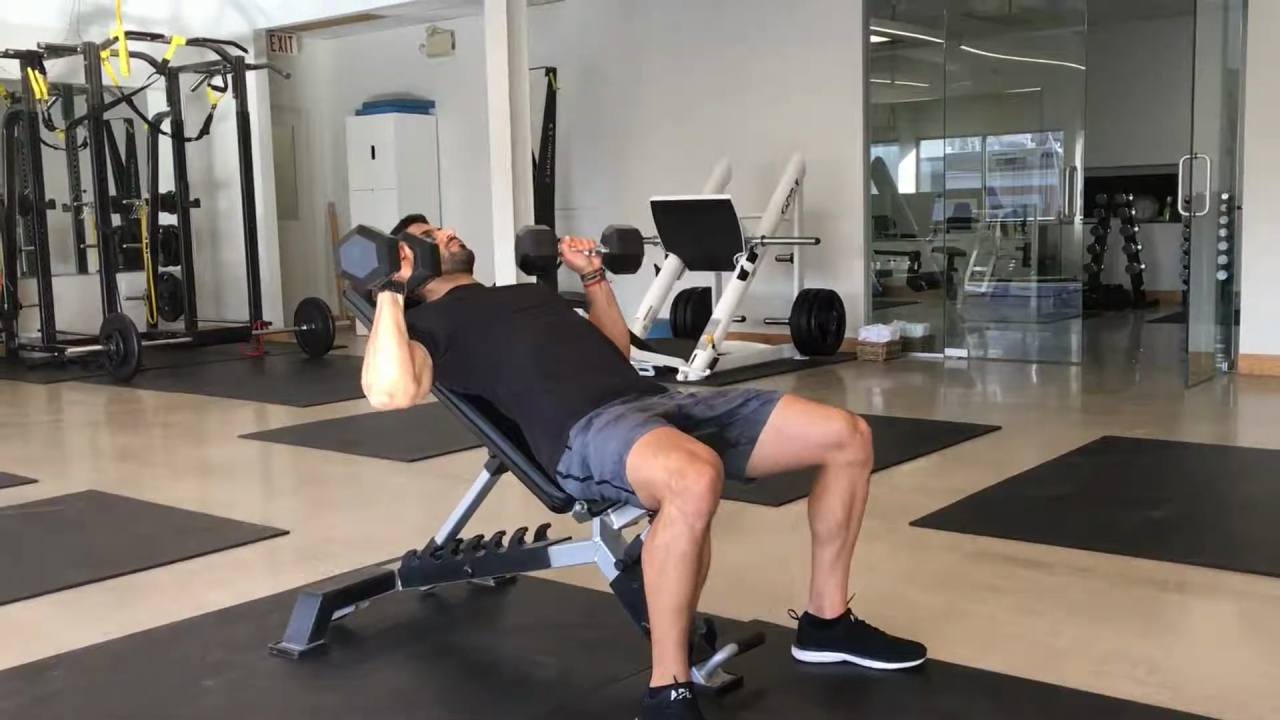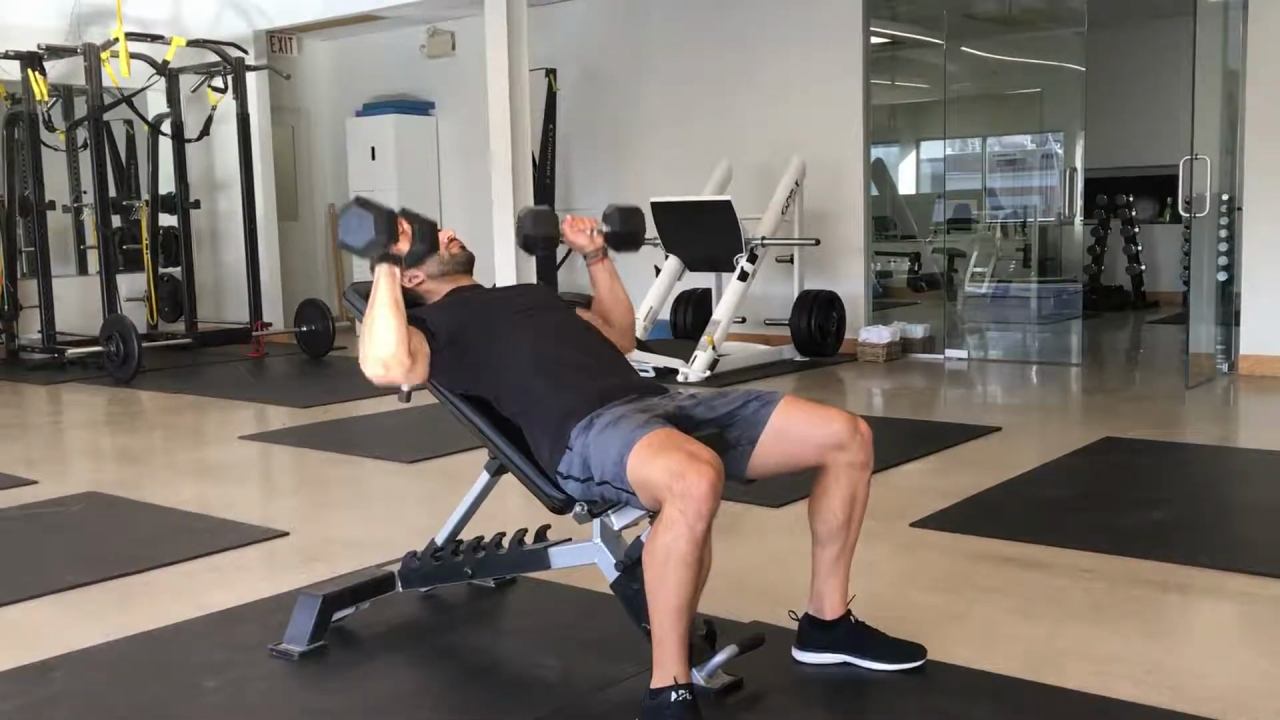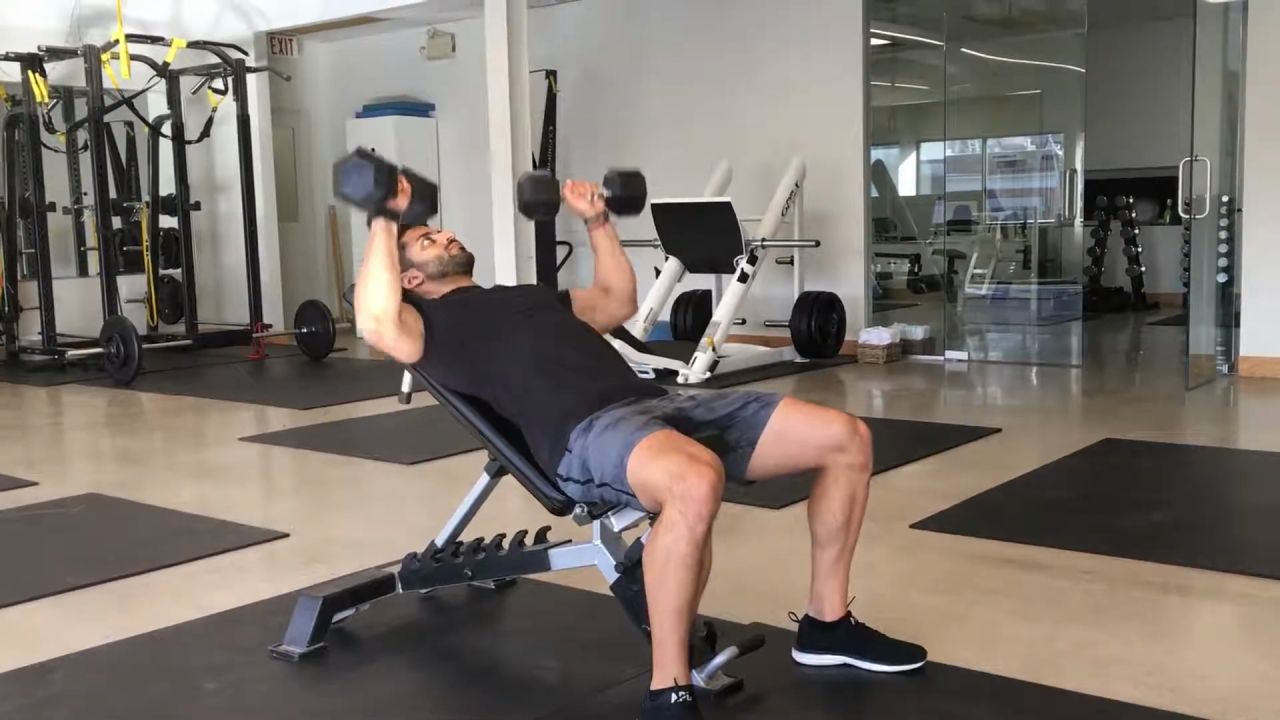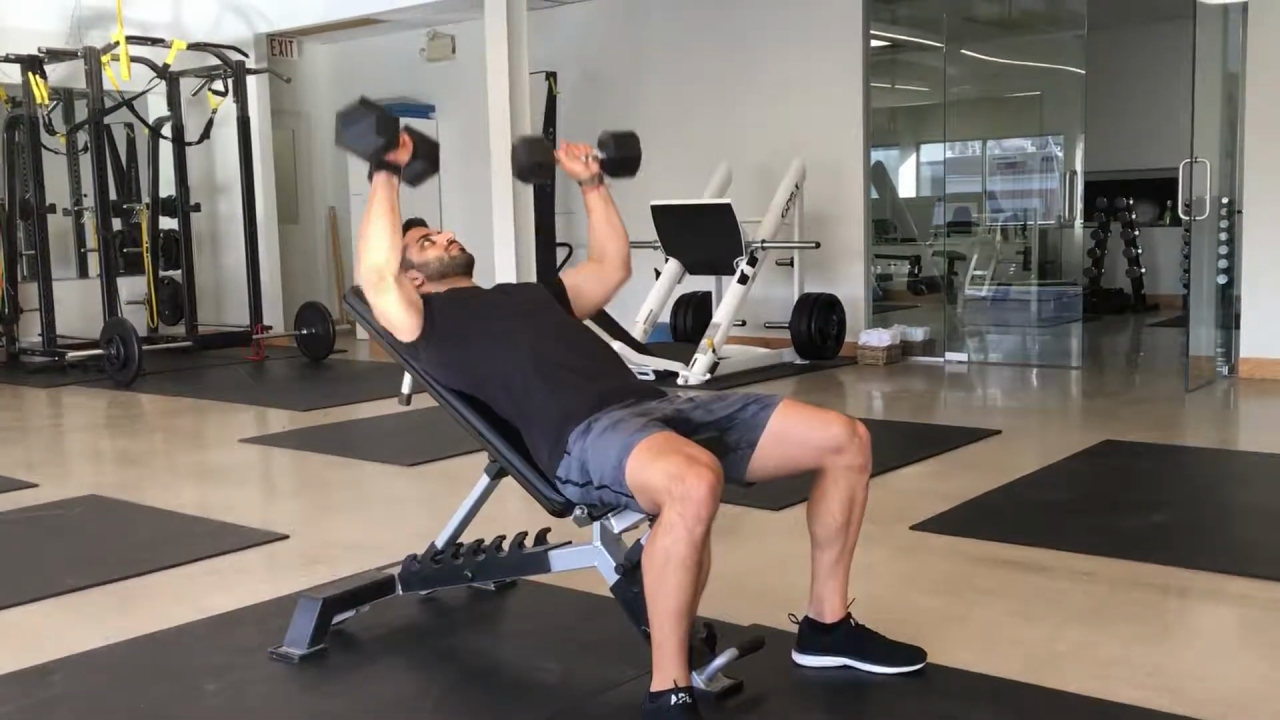
dt=0.1s
person 1, frame 1
left shoulder: (526, 290)
right shoulder: (433, 321)
right elbow: (389, 392)
left wrist: (593, 277)
right wrist: (391, 290)
left hip: (654, 398)
right hip: (586, 429)
left knee: (847, 436)
right knee: (694, 480)
left ankle: (826, 621)
person 1, frame 2
left shoulder: (525, 292)
right shoulder: (433, 322)
left elbow: (620, 334)
right elbow: (384, 367)
left wrist: (597, 256)
right wrist: (388, 259)
left hip: (651, 399)
right hip: (586, 430)
left knee: (846, 436)
right knee: (694, 480)
left ankle: (827, 624)
person 1, frame 3
left shoulder: (524, 294)
right shoulder: (433, 319)
left elbow: (619, 302)
right elbow: (379, 327)
left wrist: (596, 223)
right wrist: (385, 220)
left hip: (654, 400)
right hip: (586, 431)
left knee: (846, 439)
right knee: (695, 481)
left ankle: (827, 624)
person 1, frame 4
left shoulder: (524, 291)
right shoulder: (430, 319)
left elbow: (612, 267)
right elbow: (376, 277)
left wrist: (592, 184)
right wrist: (386, 176)
left hip: (650, 401)
right hip: (583, 436)
left knee: (845, 441)
right knee: (694, 482)
left ankle: (827, 623)
